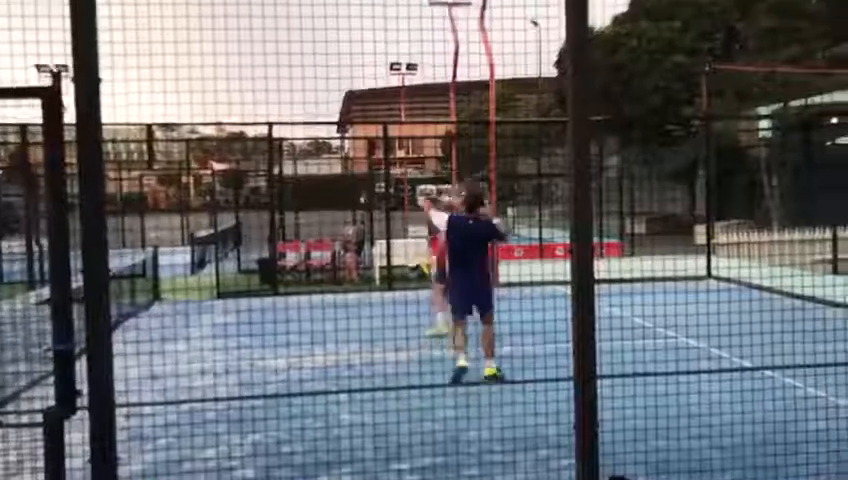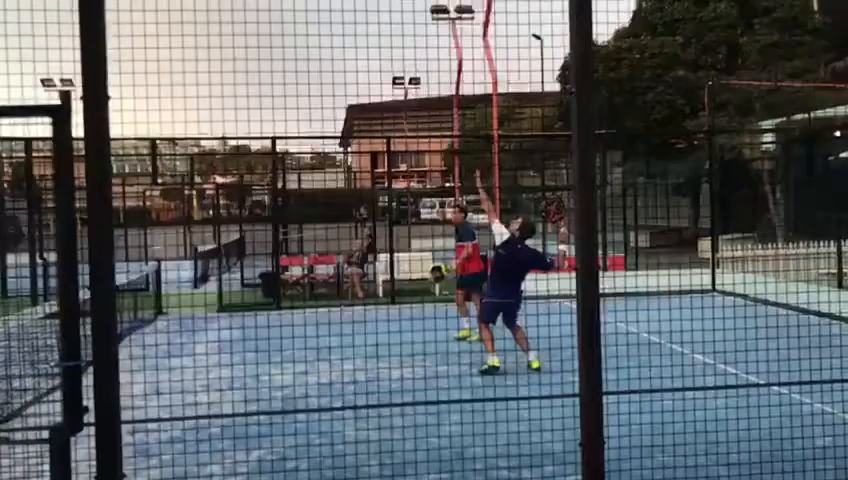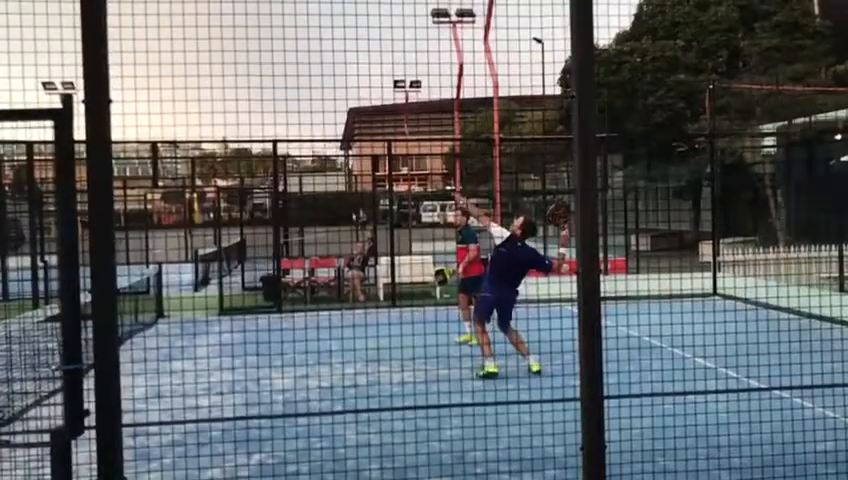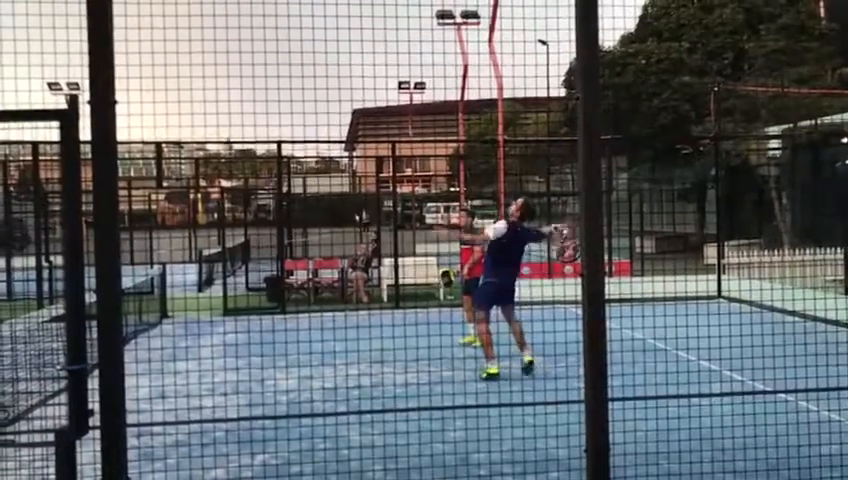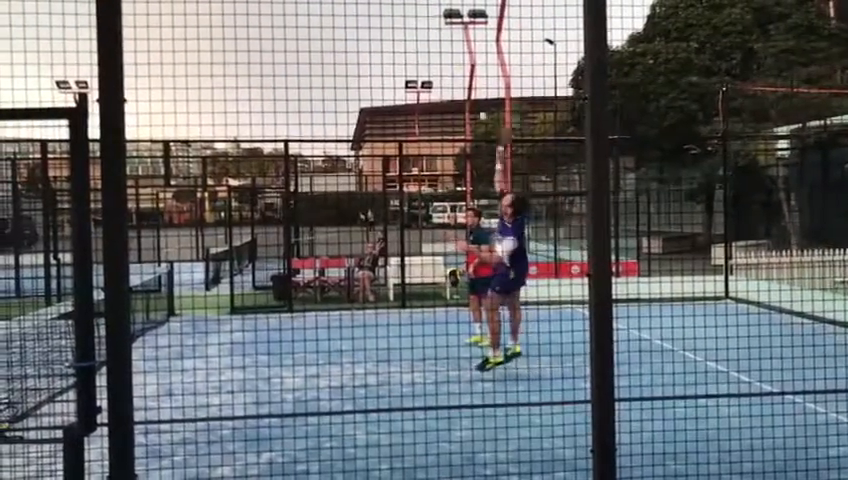
dt=1s
person 1, frame 1
left shoulder: (451, 221)
right shoulder: (486, 226)
right elbow: (502, 237)
left hip: (457, 282)
right hip: (481, 281)
left knee: (459, 324)
right knee: (488, 322)
left ankle: (461, 361)
right ankle: (490, 368)
person 1, frame 2
left shoulder: (504, 239)
right shoulder: (532, 254)
left elbow: (490, 212)
right elbow: (555, 265)
left wrist: (480, 187)
left hip: (494, 295)
right hip: (513, 296)
left knee: (483, 323)
right knee: (512, 324)
left ankle: (492, 360)
right ankle: (532, 358)
person 1, frame 3
left shoulder: (505, 237)
right shoulder: (531, 254)
left elbow: (485, 220)
right elbow: (555, 267)
left wrist: (466, 204)
right wrist: (562, 248)
left hip: (489, 291)
right hip: (509, 294)
left knee: (479, 323)
right knee: (506, 326)
left ankle: (490, 365)
right ankle: (532, 361)
person 1, frame 4
left shoulder: (503, 226)
right shoulder: (527, 232)
left elbow: (480, 238)
right elbow: (548, 231)
left hip: (491, 279)
right hip: (509, 279)
left knee: (482, 320)
right knee: (510, 316)
left ankle: (491, 366)
right ankle: (526, 355)
person 1, frame 5
left shoulder: (511, 235)
right shoulder: (510, 218)
left elbow: (496, 259)
left hip: (509, 269)
right hip: (514, 268)
left knee: (491, 307)
right knee: (513, 306)
left ankle: (495, 355)
right ankle: (514, 346)
person 2, frame 1
left shoulder: (436, 220)
right shoulder: (434, 221)
left elbow: (442, 240)
left wrist: (436, 258)
left knee: (437, 292)
right knee: (440, 292)
left ankle: (441, 326)
person 2, frame 2
left shoulder: (466, 229)
right shoulder: (460, 228)
left elbow: (469, 250)
left wrist: (459, 262)
right wrist: (458, 264)
left hip: (474, 270)
right hip: (465, 270)
left knee: (477, 300)
right knee: (459, 299)
right ankle: (466, 330)
person 2, frame 3
left shoulder: (468, 232)
right shoulder: (460, 232)
left elbow: (473, 252)
left wrist: (462, 265)
right wrist: (459, 267)
left hip: (474, 273)
right hip: (466, 273)
right knee: (462, 302)
right ankle: (468, 333)
person 2, frame 4
left shoulder: (474, 233)
right shoulder: (464, 233)
left elbow: (478, 253)
left wrist: (467, 266)
right wrist: (463, 268)
left hip: (477, 274)
right hip: (468, 274)
right knee: (466, 303)
right ankle: (473, 334)
person 2, frame 5
left shoulder: (482, 233)
right shoulder: (470, 233)
left elbow: (485, 253)
left wrist: (473, 265)
right wrist: (467, 265)
left hip: (483, 273)
right hip: (473, 273)
right knee: (473, 301)
right ankle: (478, 334)
